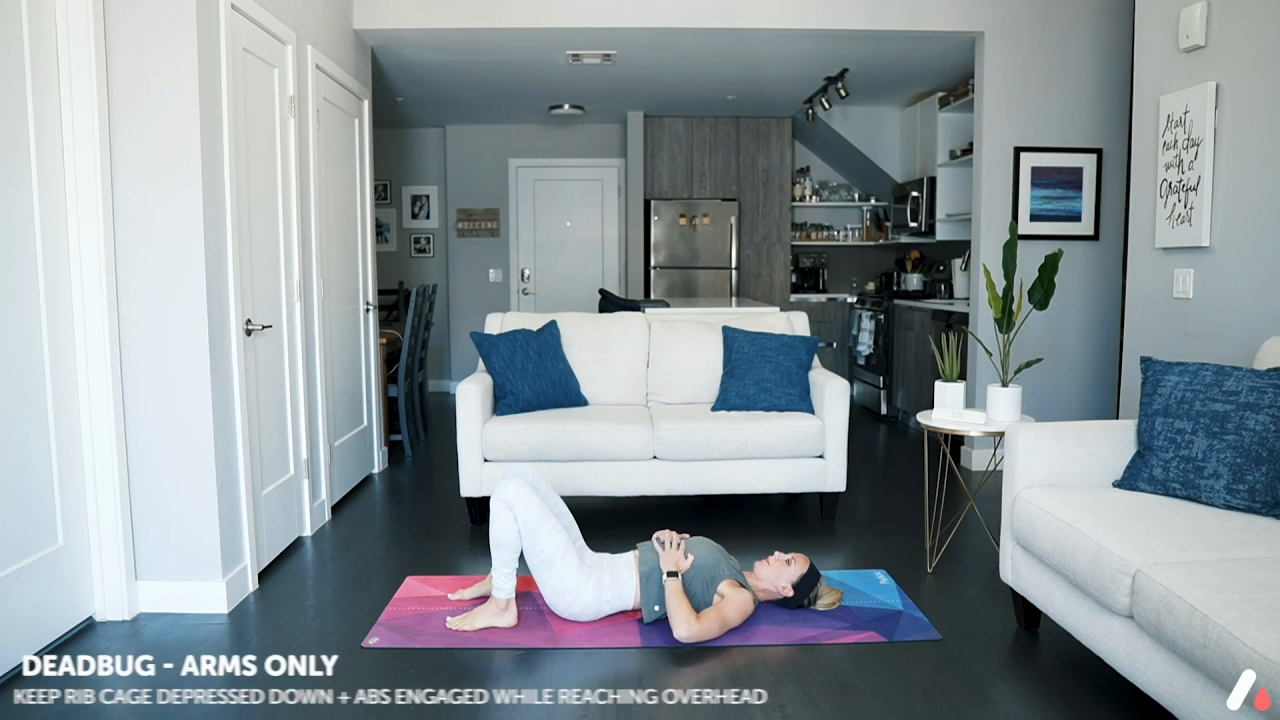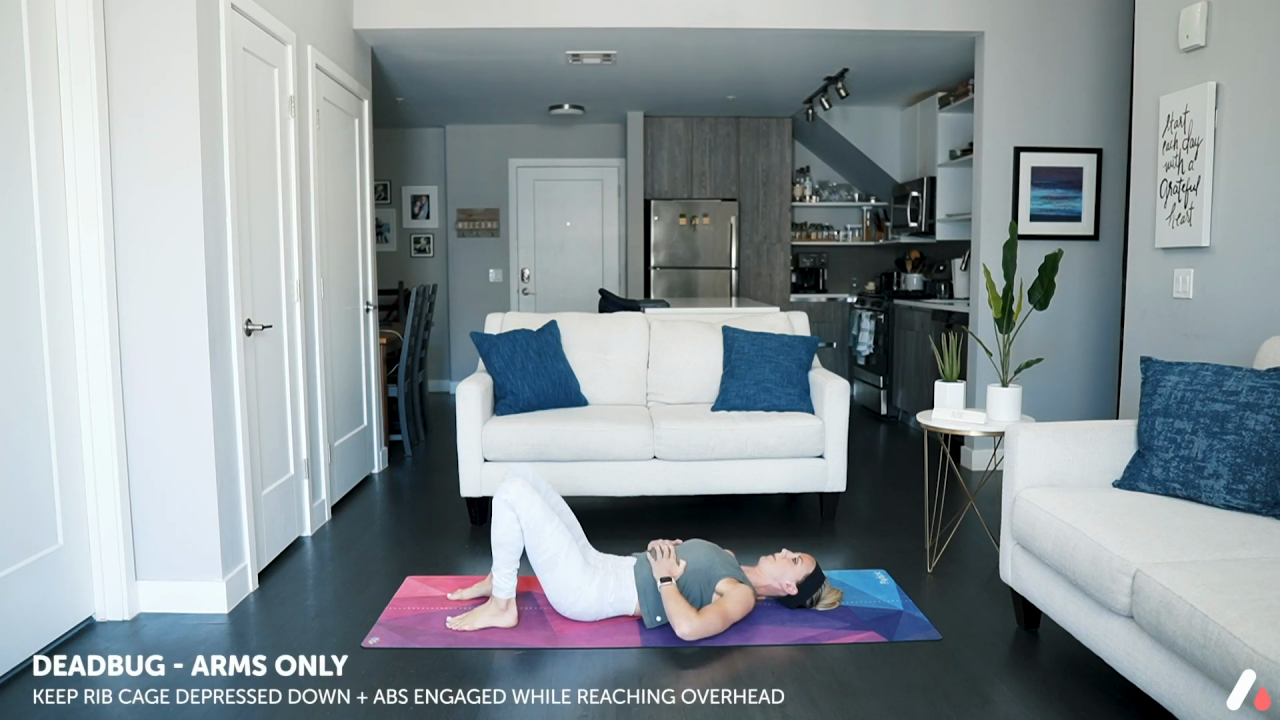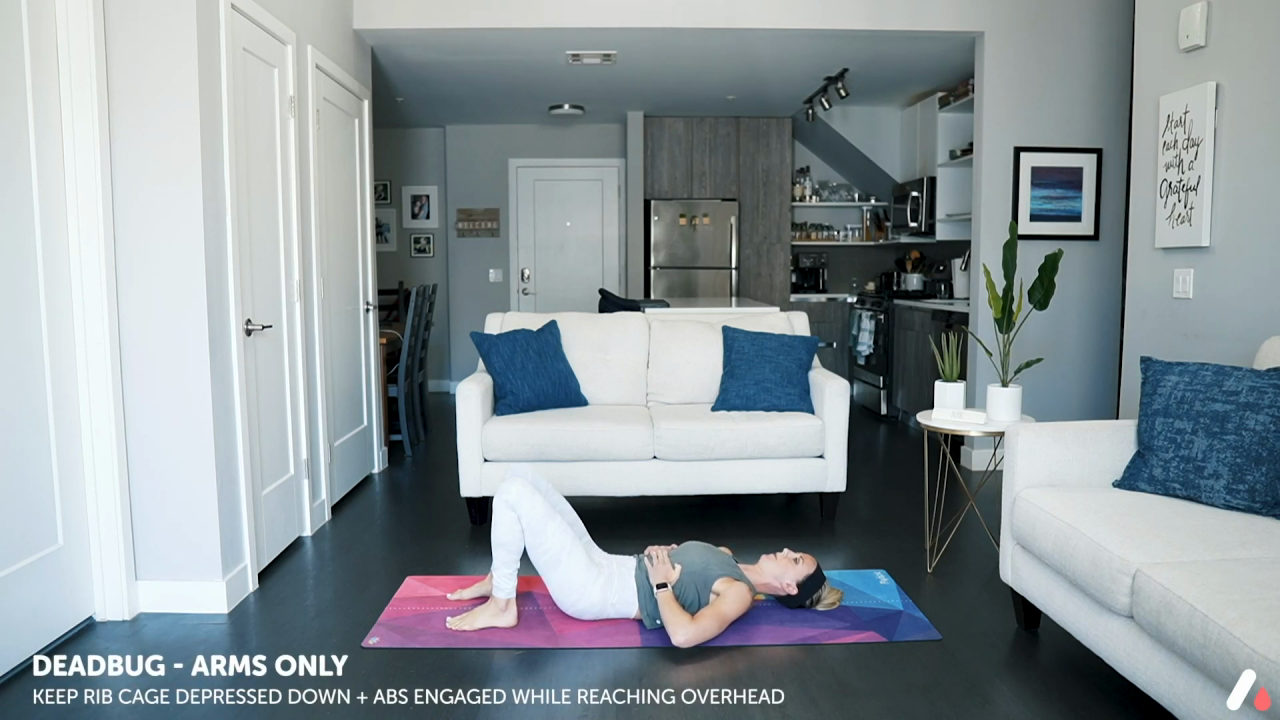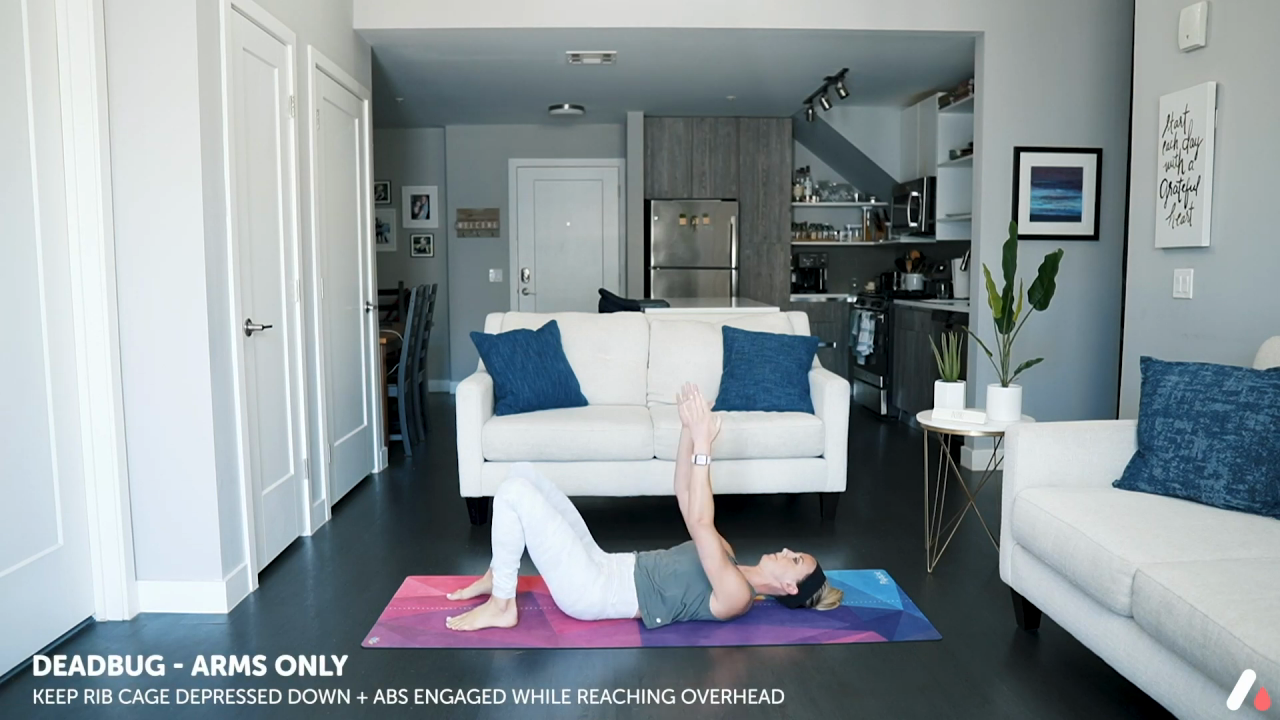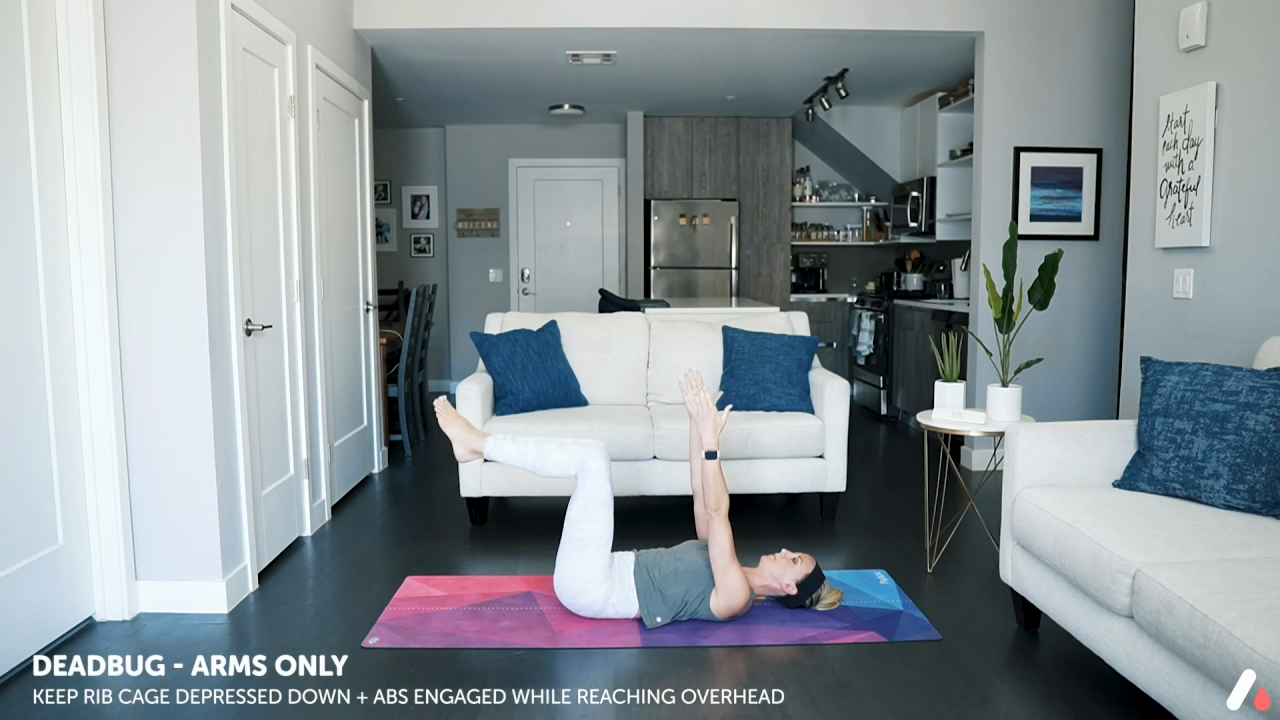
dt=1s
person 1, frame 1
left shoulder: (741, 599)
right shoulder: (734, 574)
left elbow: (685, 630)
left wrist: (672, 570)
right wrist: (668, 540)
left hip: (580, 592)
right hip: (592, 566)
left knee: (510, 492)
right knee: (521, 473)
left ankle: (501, 606)
right ankle: (497, 579)
person 1, frame 2
left shoulder: (742, 596)
right shoulder: (734, 572)
left elbow: (687, 627)
left wrist: (665, 577)
right wrist: (667, 548)
left hip: (584, 591)
right hip: (597, 566)
left knee: (512, 492)
right knee: (521, 474)
left ankle: (501, 606)
right ankle: (497, 580)
person 1, frame 3
left shoulder: (739, 594)
right shoulder: (731, 567)
left elbow: (683, 635)
left wrist: (662, 583)
right wrist: (664, 553)
left hip: (588, 590)
right hip: (602, 566)
left knee: (513, 492)
right knee: (522, 474)
left ankle: (501, 605)
right ankle: (497, 578)
person 1, frame 4
left shoulder: (736, 595)
right shoulder: (728, 558)
left elbow: (699, 522)
right elbow: (685, 494)
left wrist: (702, 447)
right wrist: (689, 431)
left hip: (589, 591)
right hip: (602, 569)
left knee: (514, 493)
right knee: (523, 474)
left ankle: (501, 605)
right ankle: (497, 576)
person 1, frame 5
left shoulder: (736, 595)
right shoulder: (730, 570)
left elbow: (716, 513)
right elbow: (701, 496)
left wrist: (711, 440)
right wrist: (697, 422)
left hip: (588, 588)
right hip: (602, 576)
left knee: (592, 460)
right knee: (592, 454)
left ankle: (480, 443)
right ankle: (479, 445)
